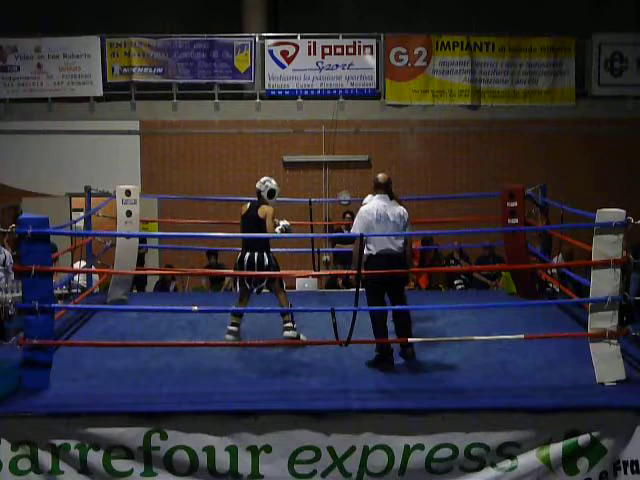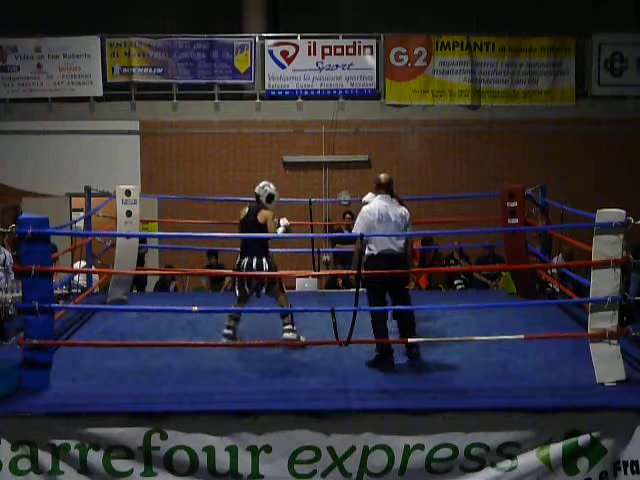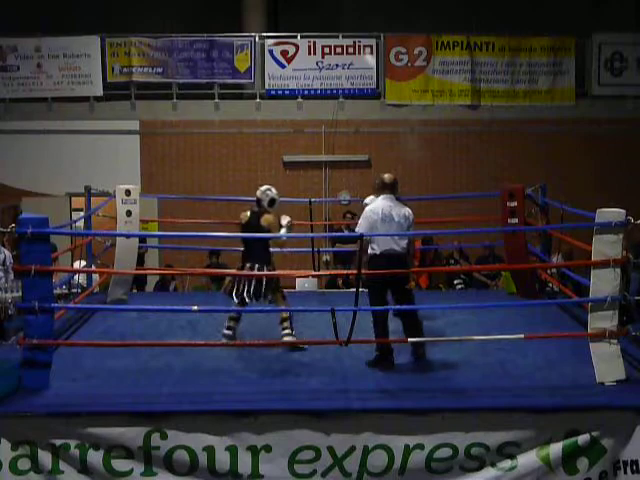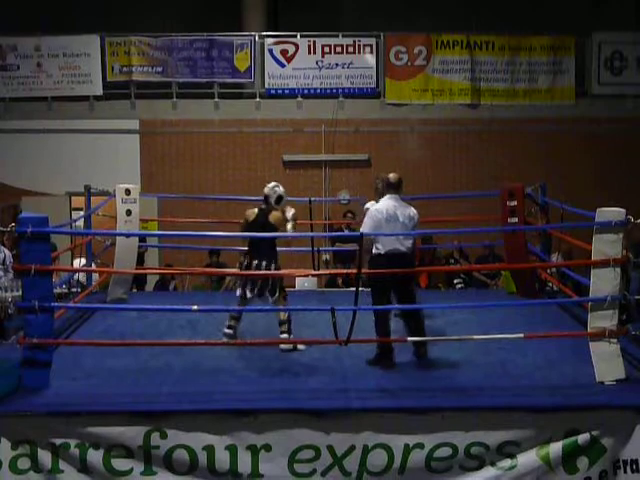
dt=0.1s
person 1, frame 1
left shoulder: (366, 210)
right shoulder: (401, 211)
left elbow: (359, 243)
right elbow: (407, 243)
left wrist: (354, 267)
right wrist: (407, 266)
left hip: (375, 261)
right hip: (397, 261)
left knee: (378, 311)
right knee: (400, 306)
left ankle: (385, 356)
right ankle: (407, 348)
person 1, frame 2
left shoulder: (368, 210)
right shoulder: (402, 211)
left elbow: (360, 243)
right elbow: (408, 243)
left wrist: (355, 266)
right wrist: (408, 266)
left hip: (376, 262)
right hip: (397, 261)
left knee: (378, 311)
right knee: (403, 306)
left ankle: (384, 356)
right ankle: (411, 348)
person 1, frame 3
left shoulder: (371, 210)
right shoulder: (406, 211)
left elbow: (363, 242)
right elbow: (410, 243)
right wrist: (409, 265)
left hip: (378, 261)
right hip: (399, 261)
left knee: (380, 311)
right knee: (406, 305)
left ankle: (384, 355)
right ankle: (418, 348)
person 1, frame 4
left shoulder: (376, 209)
right shoulder: (411, 211)
left elbow: (367, 241)
right elbow: (415, 242)
right wrist: (413, 264)
left hip: (382, 261)
right hip: (404, 261)
left knee: (382, 310)
right knee: (409, 305)
left ankle: (385, 354)
right ankle: (420, 347)
person 2, frame 1
left shoulder: (245, 208)
right shoulder: (268, 210)
right elbow: (271, 234)
right wrist: (282, 228)
left hip: (246, 256)
right hip: (262, 256)
left knee: (244, 295)
right knee: (280, 292)
left ankle: (232, 332)
right ankle: (290, 330)
person 2, frame 2
left shoulder: (243, 212)
right shoulder: (268, 214)
right wrist: (282, 228)
left hip: (244, 261)
right hip: (261, 261)
left knee: (242, 298)
right knee: (280, 294)
left ankle: (229, 334)
right ankle: (289, 332)
person 2, frame 3
left shoulder: (244, 216)
right shoulder: (270, 219)
right elbow: (279, 242)
right wrist: (285, 226)
left hip: (246, 264)
right hip: (263, 265)
left knee: (241, 301)
right knee: (279, 299)
left ankle: (228, 335)
right ankle: (288, 336)
person 2, frame 4
left shoulder: (250, 213)
right shoulder: (277, 216)
right wrist: (291, 220)
left hip: (251, 261)
right hip: (269, 263)
left knee: (243, 298)
right knee: (280, 300)
left ankle: (229, 334)
right ankle: (286, 340)
